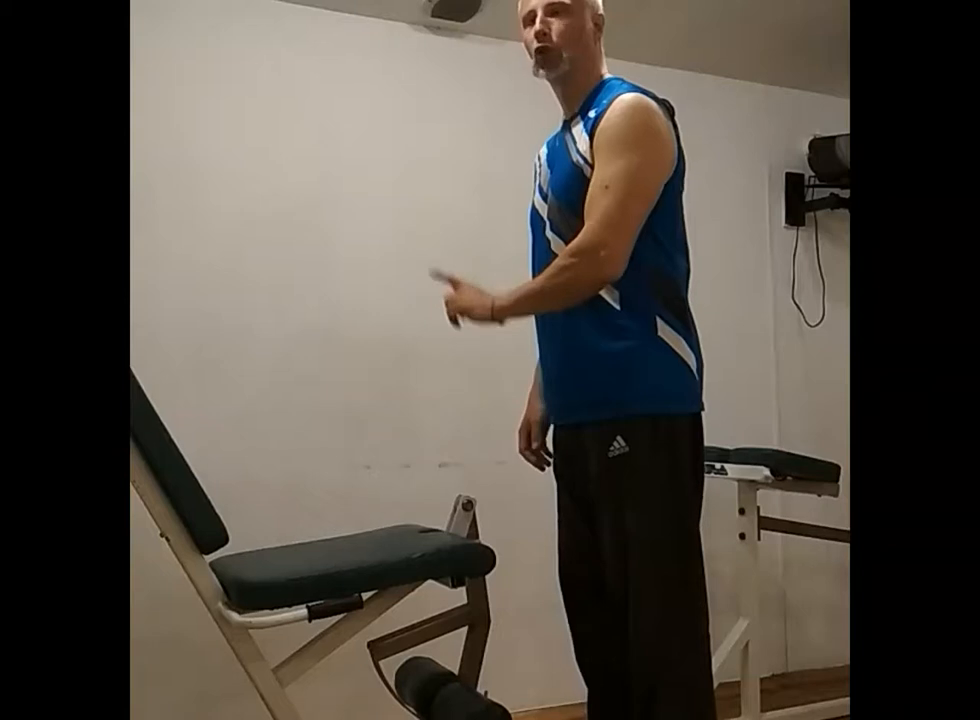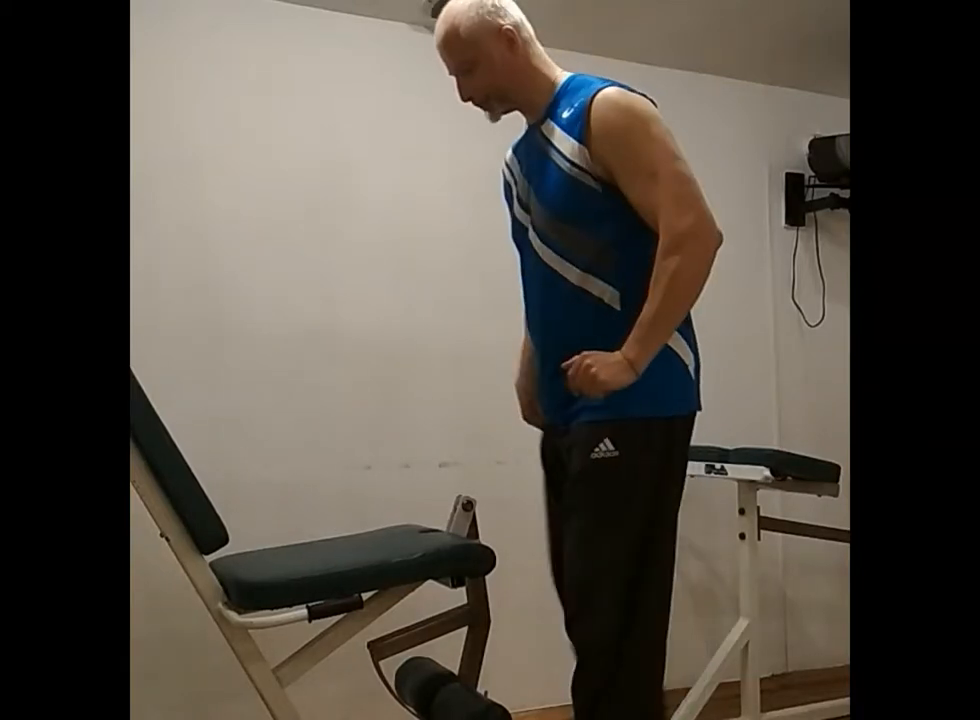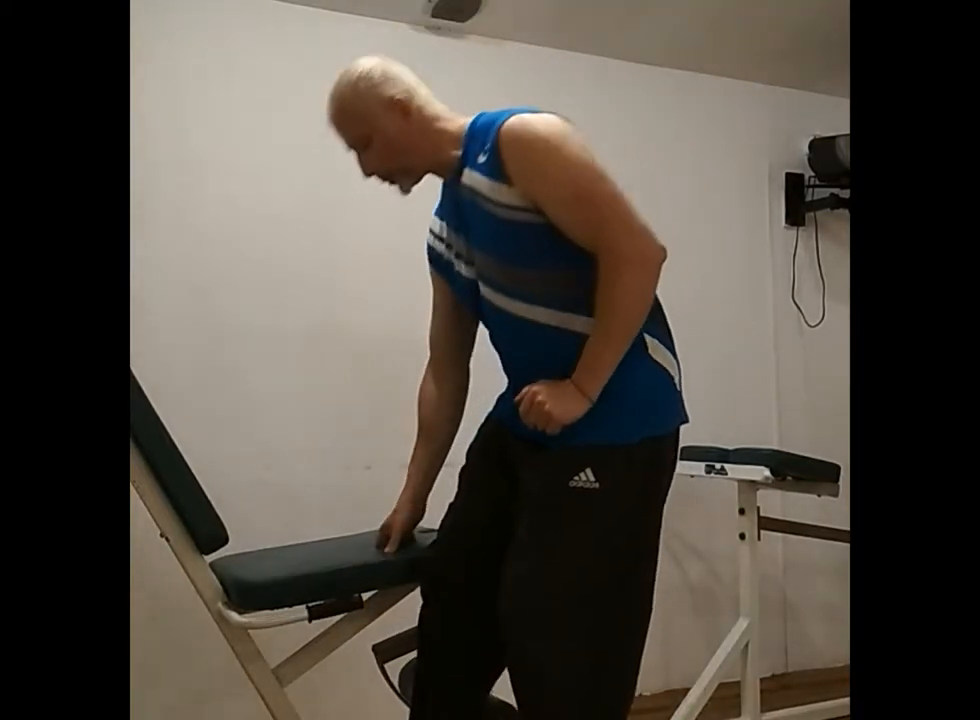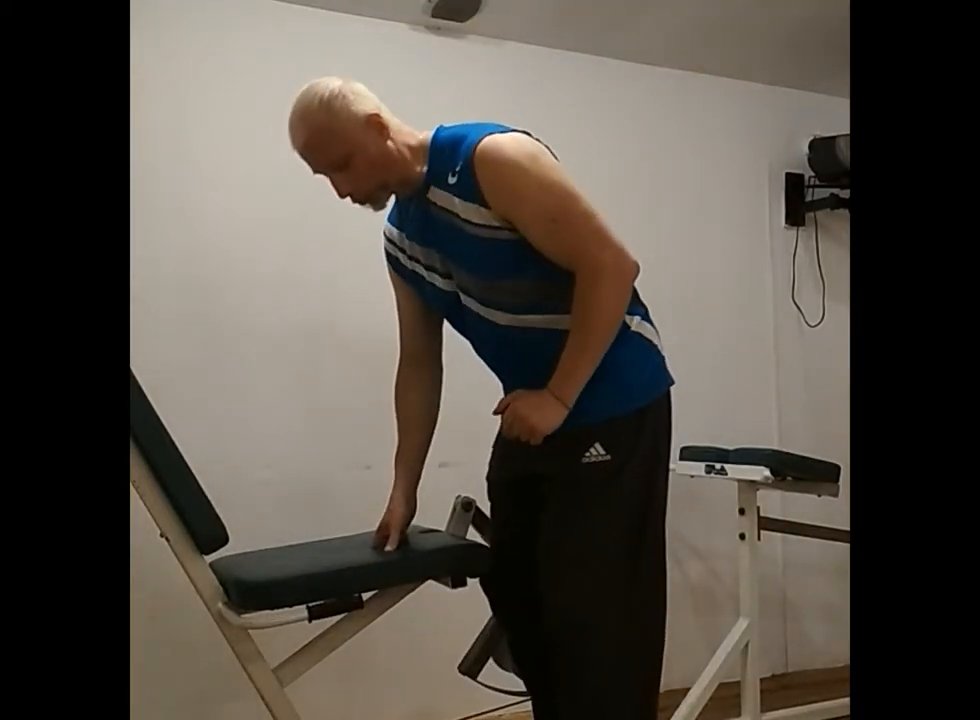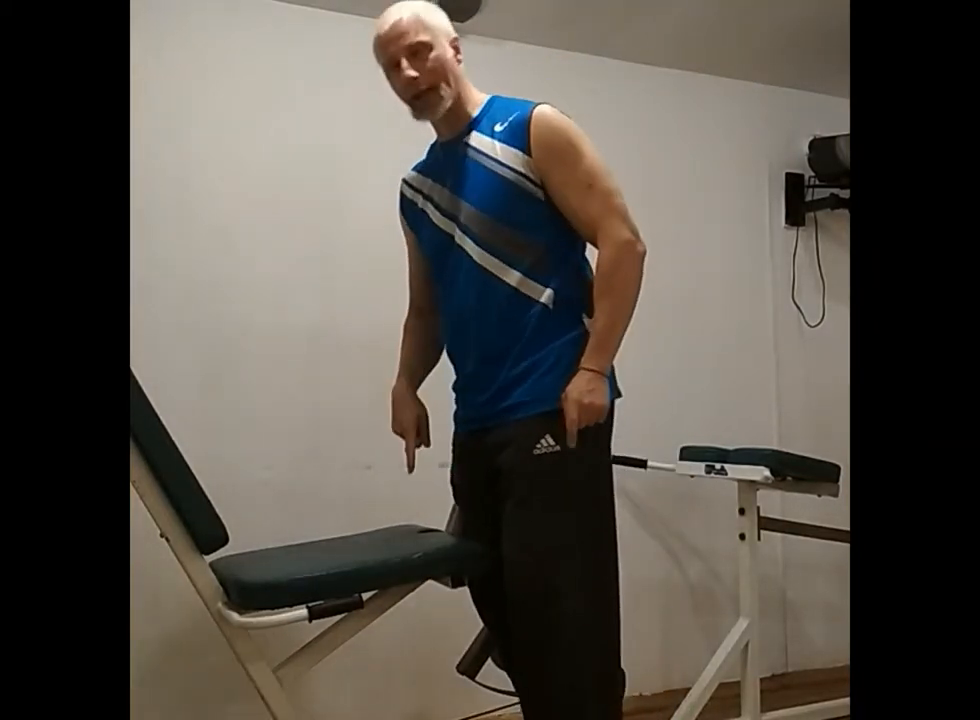
dt=1s
person 1, frame 1
left shoulder: (631, 115)
right shoulder: (555, 146)
left elbow: (601, 259)
left wrist: (494, 306)
right wrist: (541, 395)
left hip: (642, 406)
right hip: (583, 410)
left knee: (656, 607)
right knee: (593, 601)
person 1, frame 2
left shoulder: (609, 113)
right shoulder: (520, 156)
left elbow: (694, 234)
left wrist: (631, 360)
right wrist: (530, 363)
left hip: (635, 405)
right hip: (568, 403)
left knee: (612, 604)
right knee: (584, 594)
person 1, frame 3
left shoulder: (523, 140)
right shoulder: (444, 233)
left elbow: (637, 252)
right elbow: (445, 370)
left wrist: (582, 390)
right wrist: (413, 494)
left hip: (618, 423)
right hip: (524, 421)
left knee: (556, 629)
right knee: (454, 592)
person 1, frame 4
left shoulder: (494, 159)
right shoulder: (399, 238)
left elbow: (610, 264)
right elbow: (419, 365)
left wrist: (559, 396)
right wrist: (403, 491)
left hip: (612, 406)
right hip: (528, 415)
left knee: (592, 607)
right knee: (514, 591)
person 1, frame 5
left shoulder: (534, 129)
right shoulder: (416, 186)
left elbow: (621, 241)
left wrist: (593, 368)
right wrist: (406, 384)
left hip: (553, 410)
right hip: (476, 421)
left knee: (558, 601)
right knee: (500, 600)
